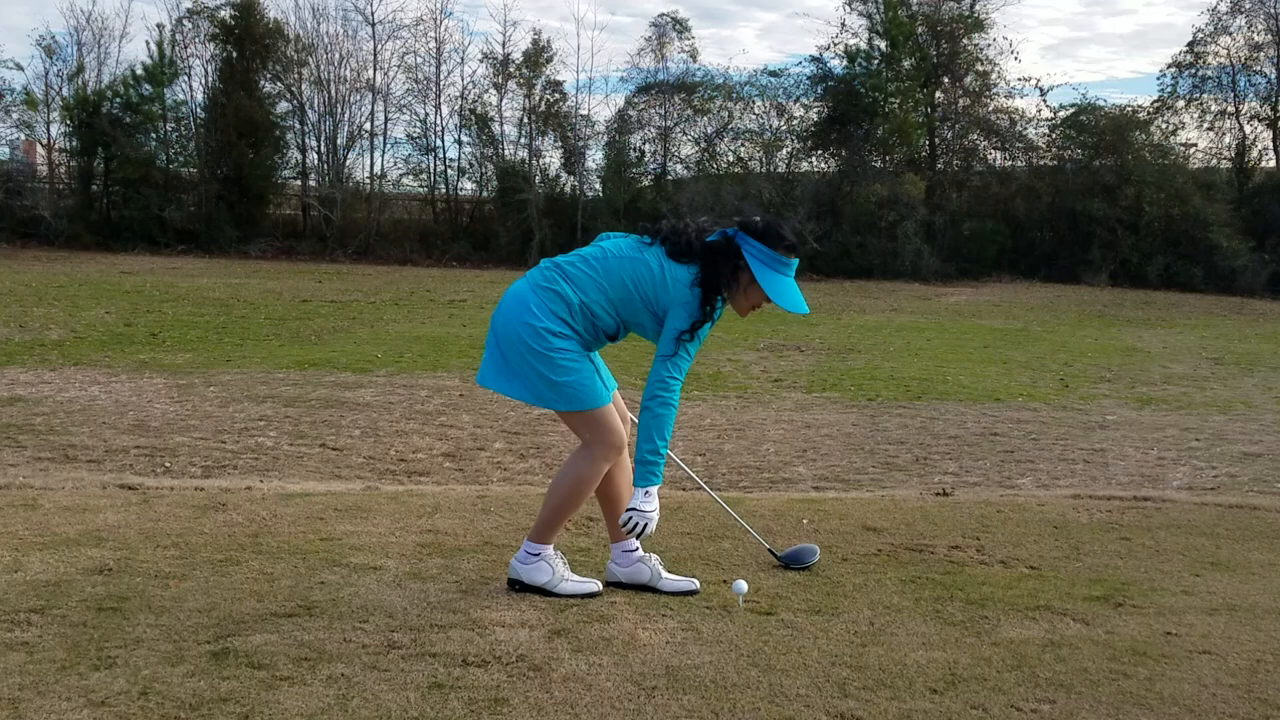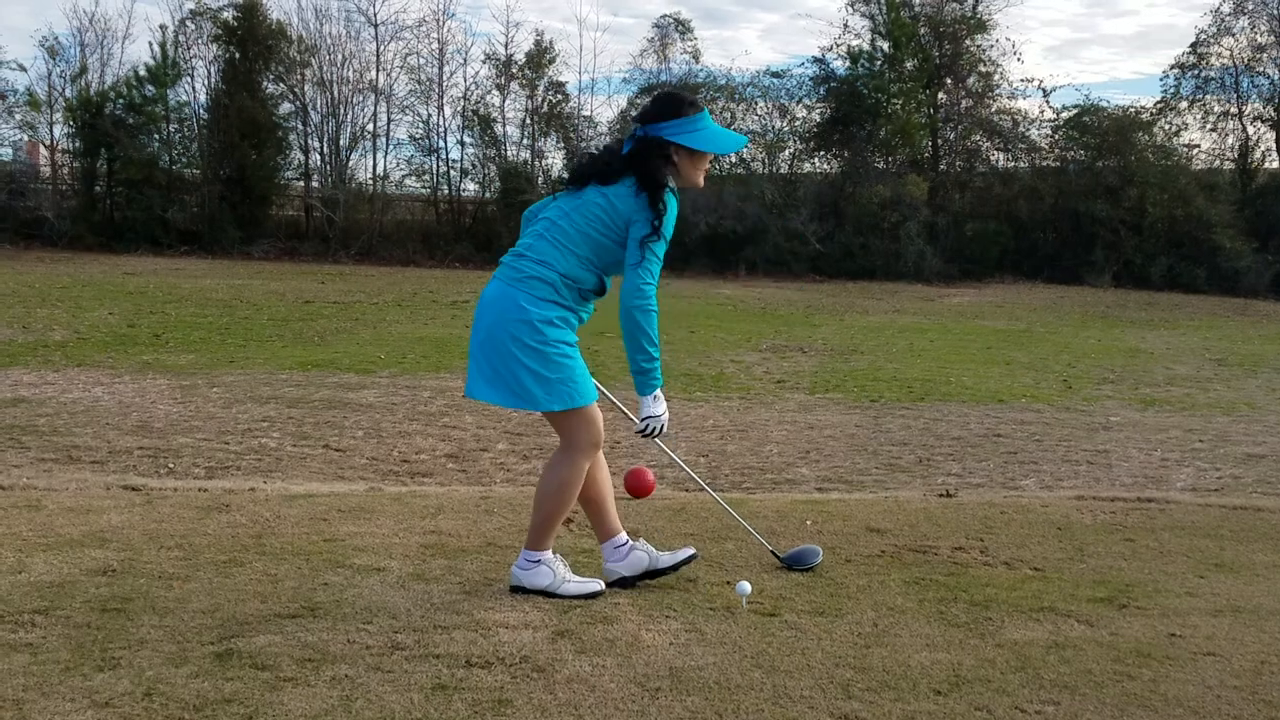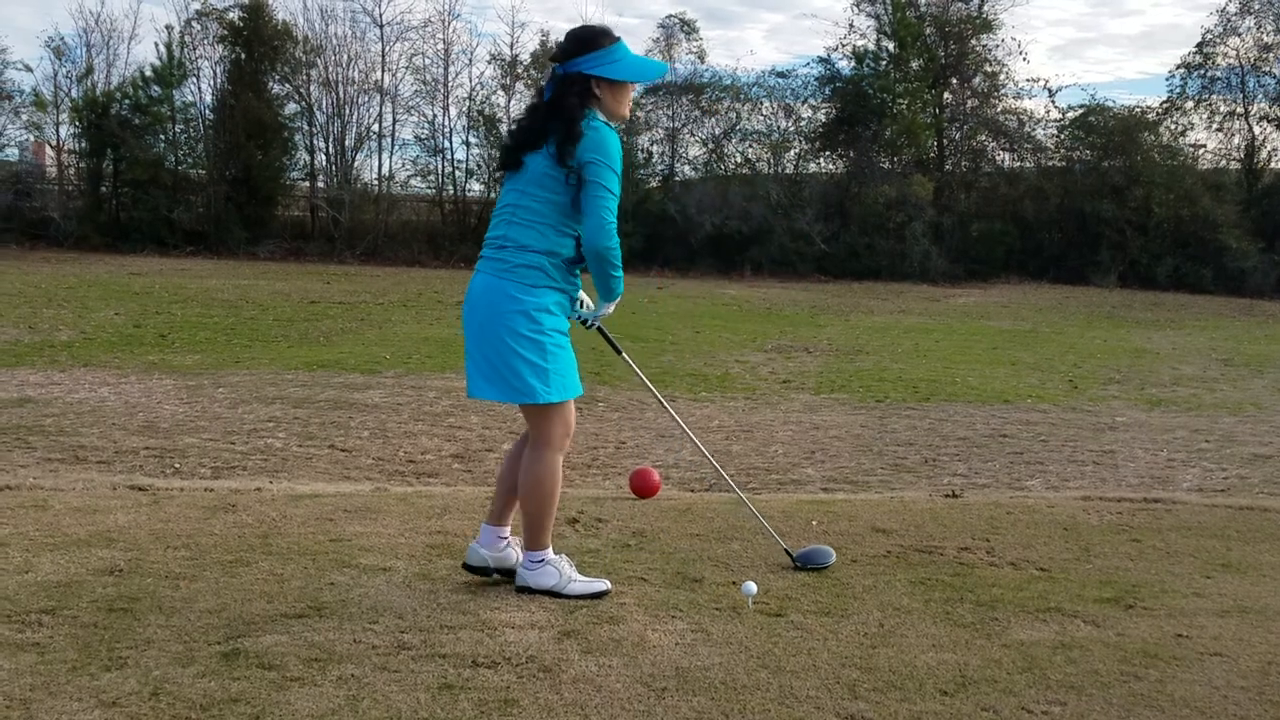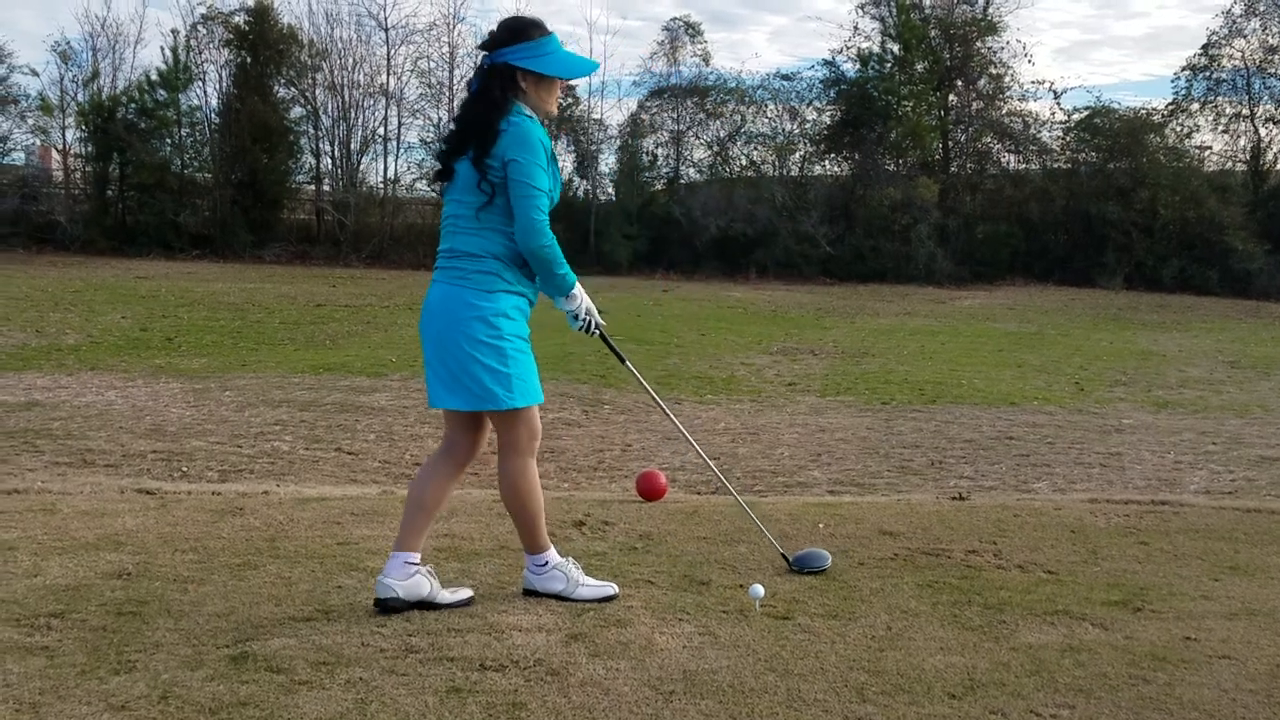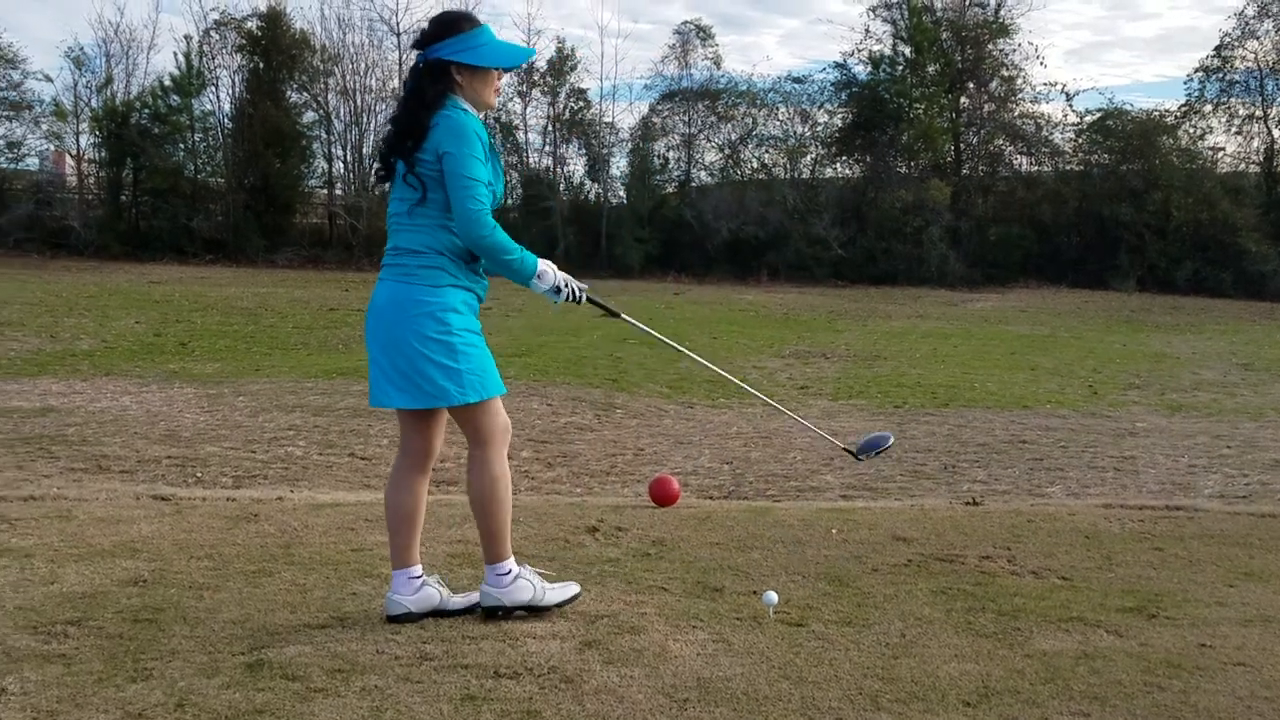
dt=0.3s
person 1, frame 1
left shoulder: (686, 260)
right shoulder: (697, 295)
left elbow: (608, 245)
right elbow: (662, 391)
right wrist: (647, 489)
left hip: (533, 303)
right hip: (541, 321)
left knee: (618, 425)
right knee: (606, 440)
left ankle: (627, 558)
right ankle: (534, 560)
person 1, frame 2
left shoulder: (615, 178)
right shoulder: (655, 200)
left elbow: (534, 217)
right elbow: (638, 298)
right wrist: (650, 391)
left hip: (513, 305)
right hip: (531, 316)
left knee: (585, 435)
right knee: (586, 438)
left ankle: (620, 552)
right ankle: (533, 563)
person 1, frame 3
left shoulder: (542, 137)
right shoulder: (597, 138)
right elbow: (599, 236)
left wrist: (572, 292)
right wrist: (607, 294)
left hip: (498, 292)
right hip: (525, 302)
left knee: (548, 427)
right knee: (555, 430)
left ankle: (494, 540)
right ankle: (538, 563)
person 1, frame 4
left shoulder: (479, 136)
right shoulder: (523, 133)
right elbow: (531, 233)
left wrist: (559, 292)
right wrist: (570, 290)
left hip: (453, 300)
right hip: (486, 306)
left knee: (460, 443)
right knee: (520, 437)
left ankle: (401, 572)
right ankle: (543, 566)
person 1, frame 5
left shoulder: (422, 130)
right shoulder: (458, 126)
right elbow: (476, 229)
left wrist: (534, 269)
right wrist: (536, 271)
left hip: (402, 301)
right hip: (433, 305)
left knee: (420, 446)
right knee: (491, 435)
left ankle: (409, 585)
right ankle: (503, 575)
